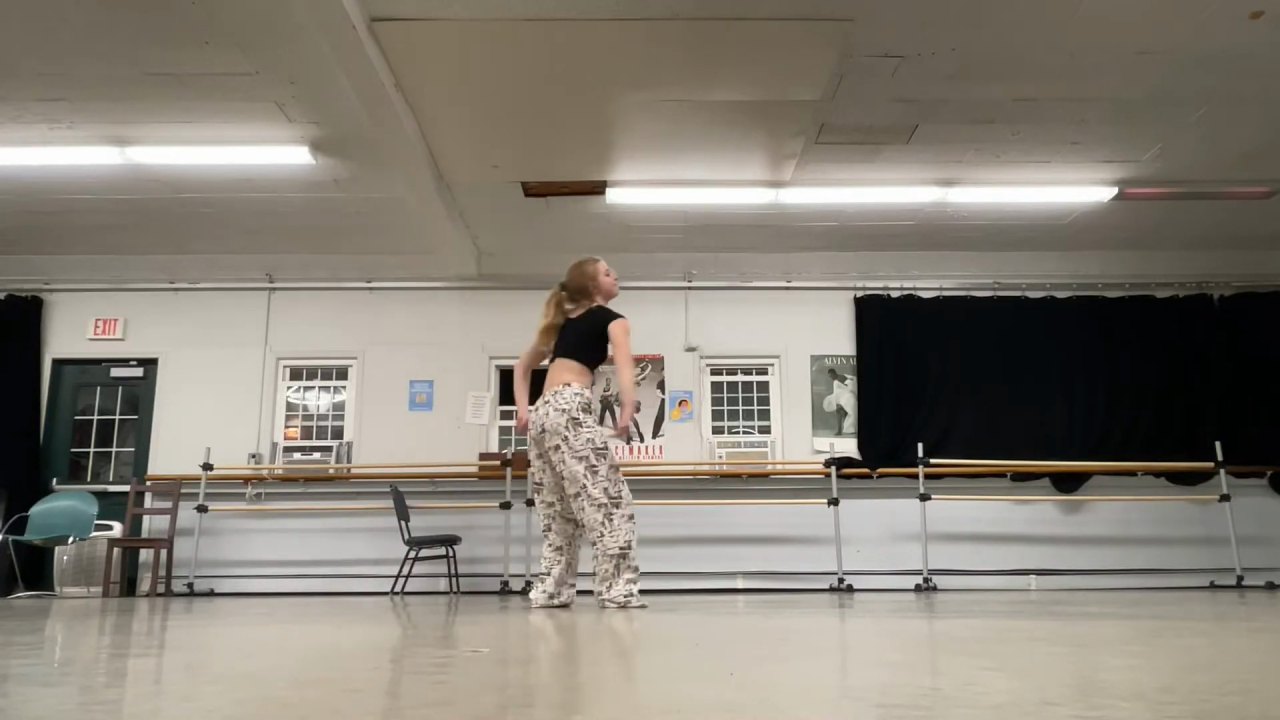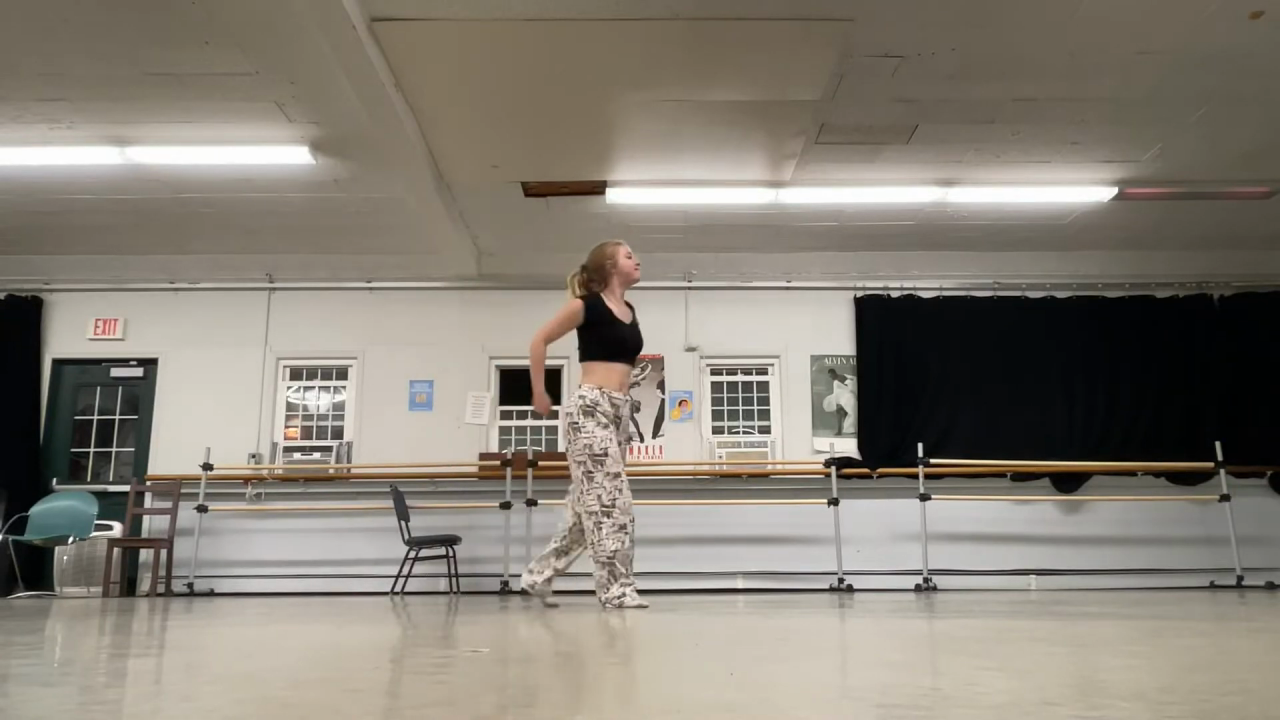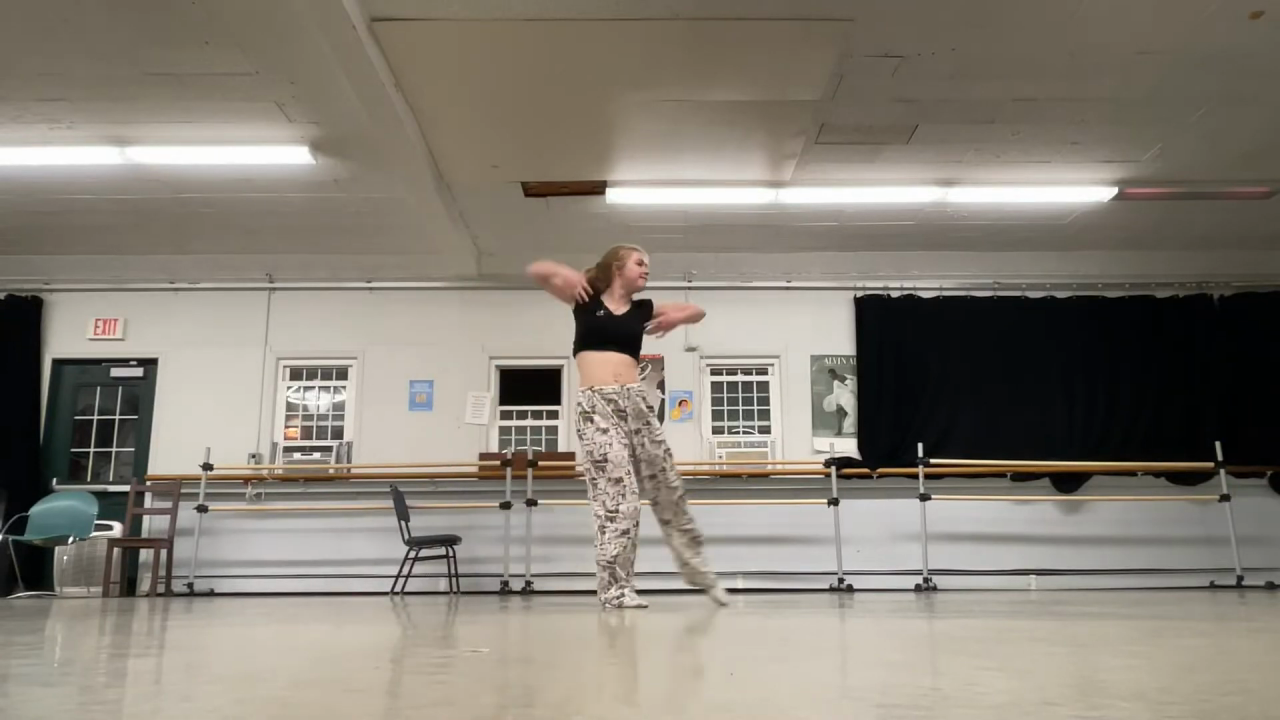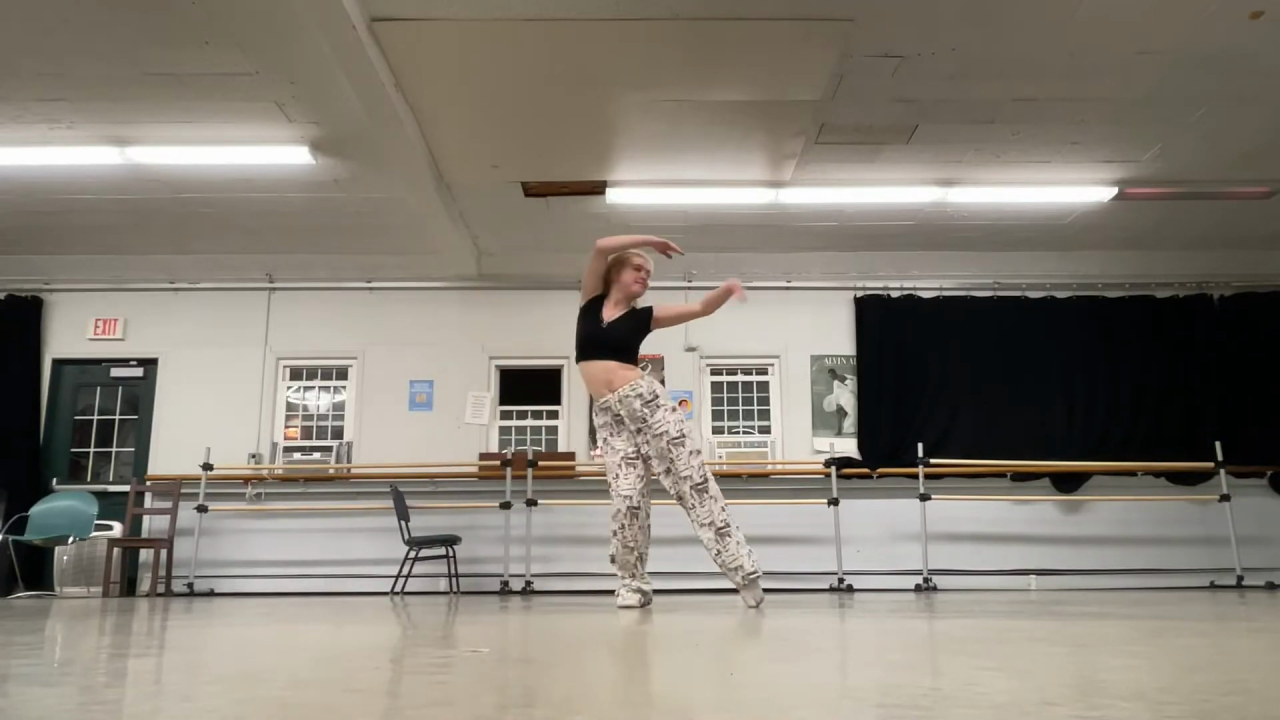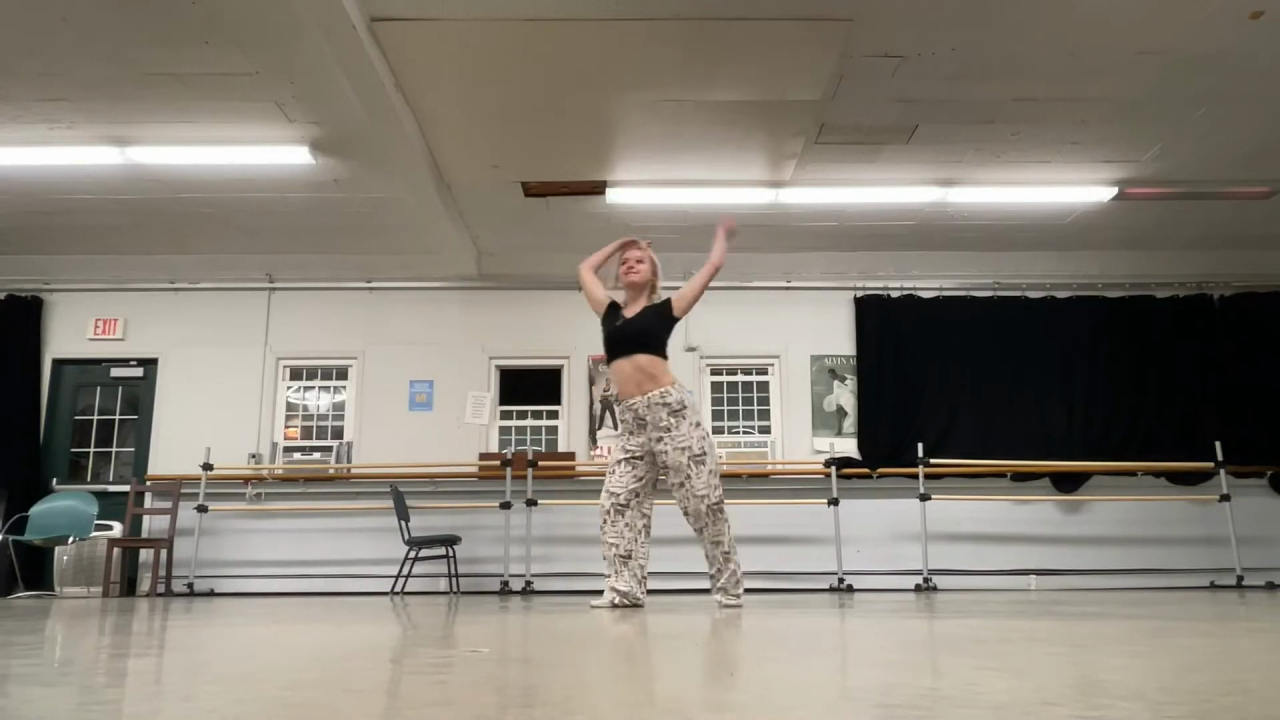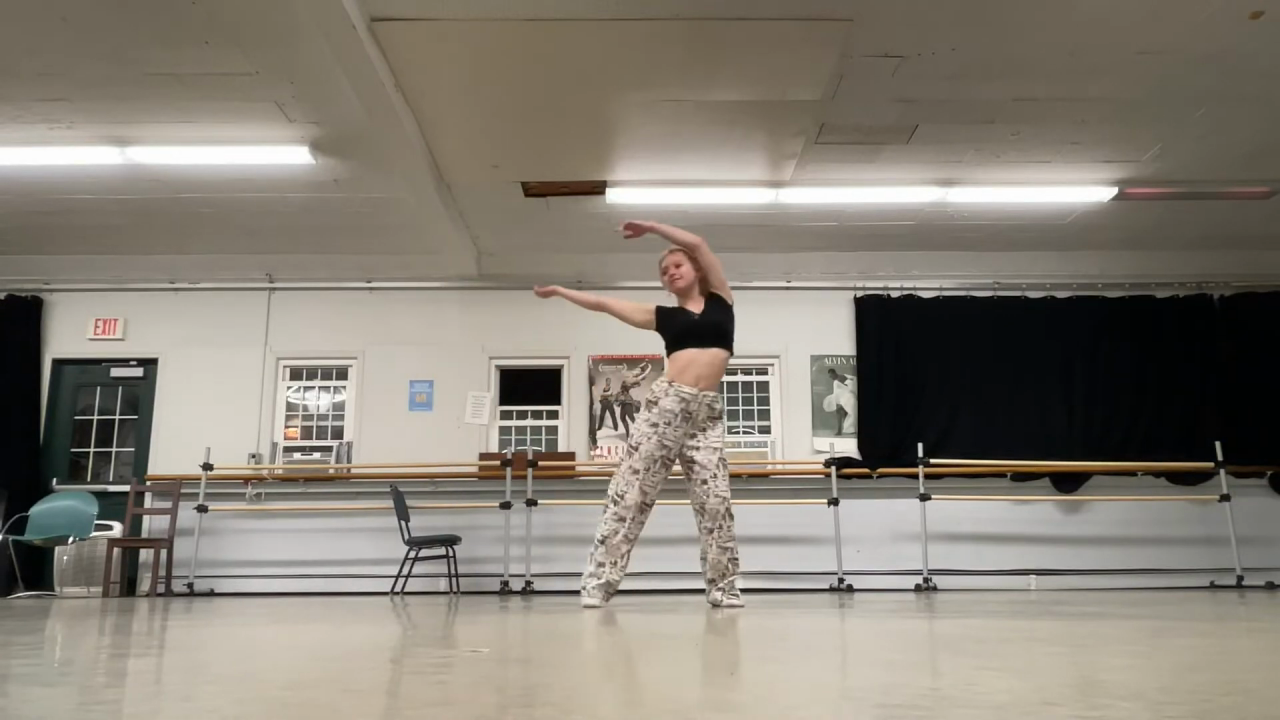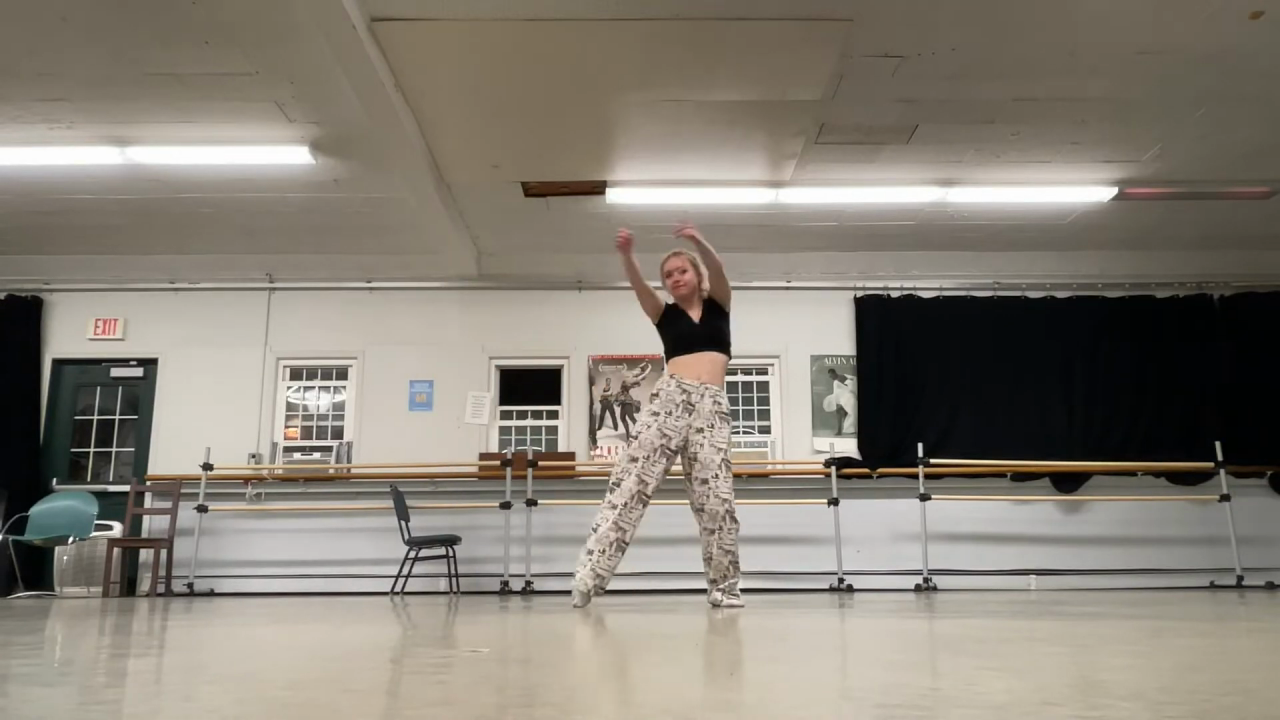
dt=0.3s
person 1, frame 1
left shoulder: (568, 319)
right shoulder: (612, 319)
left elbow: (524, 363)
right elbow: (623, 358)
left wrist: (522, 408)
right wrist: (628, 406)
left hip: (545, 412)
right hip: (571, 408)
left knee: (560, 510)
right knee: (609, 499)
left ankle: (550, 590)
right ankle: (617, 588)
person 1, frame 2
left shoulder: (628, 311)
right shoulder: (587, 304)
right elbow: (539, 340)
right wrist: (539, 392)
left hip: (620, 410)
right hip: (592, 407)
left knee: (593, 502)
right knee: (609, 499)
left ankle: (541, 573)
right ankle: (615, 588)
person 1, frame 3
left shoulder: (644, 307)
right shoulder: (584, 297)
left elbow: (697, 311)
right elbow: (536, 271)
left wrist: (677, 317)
right wrist: (564, 272)
left hip: (637, 403)
right hip: (595, 407)
left knee: (669, 494)
right knee: (616, 500)
left ankle: (698, 573)
right ankle: (615, 588)
person 1, frame 4
left shoulder: (642, 317)
right shoulder: (590, 304)
left elbow: (701, 309)
right elbow: (600, 248)
left wrist: (728, 288)
right wrist: (651, 242)
left hip: (645, 402)
right hip: (608, 416)
left knee: (694, 484)
right knee: (628, 498)
left ankle: (741, 571)
right ankle: (633, 586)
person 1, frame 5
left shoulder: (665, 309)
right shoulder: (611, 311)
left elbow: (712, 266)
right elbow: (586, 269)
left wrist: (721, 234)
right wrist: (620, 243)
left hip: (671, 408)
right hip: (632, 419)
left knee: (703, 498)
right knee: (619, 501)
left ankle: (727, 584)
right ankle: (626, 587)
person 1, frame 6
left shoulder: (720, 299)
right shoulder: (663, 316)
left elbow: (697, 243)
right elbow: (606, 304)
left wrist: (649, 227)
right wrist: (561, 291)
left hip: (708, 411)
right hip: (666, 404)
left knee: (715, 499)
right knee: (631, 493)
left ankle: (721, 585)
right ankle: (599, 580)
person 1, frame 7
left shoulder: (719, 304)
right shoulder: (664, 314)
left elbow: (716, 267)
right elbow: (638, 286)
left wrist: (698, 240)
right wrist: (627, 255)
left hip: (713, 406)
right hip: (670, 399)
left knee: (717, 499)
right knee: (629, 484)
left ankle: (723, 586)
right ankle: (590, 574)
